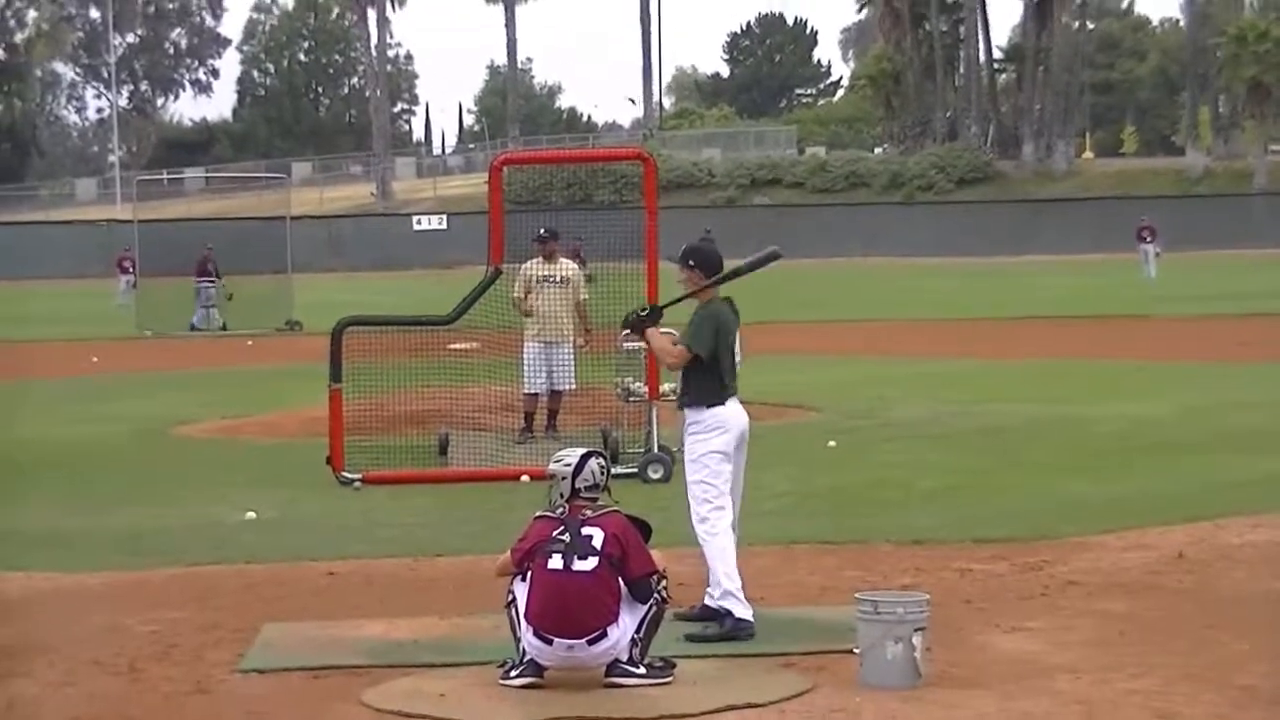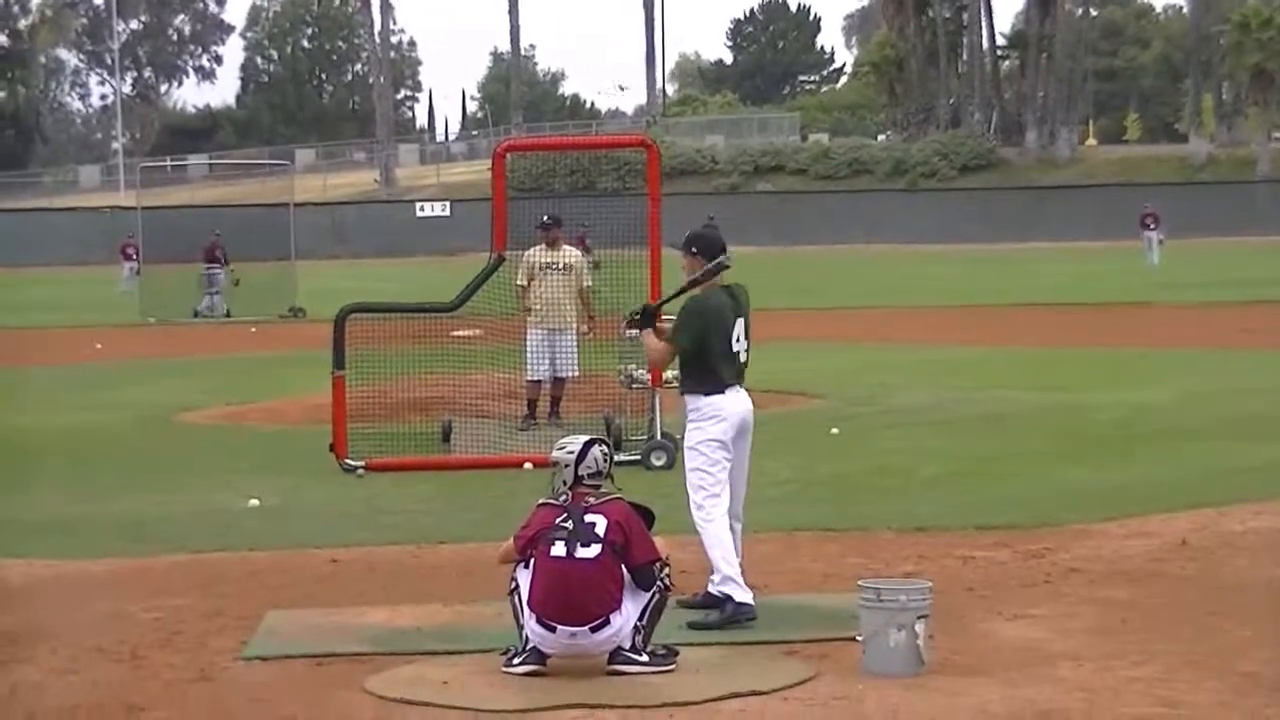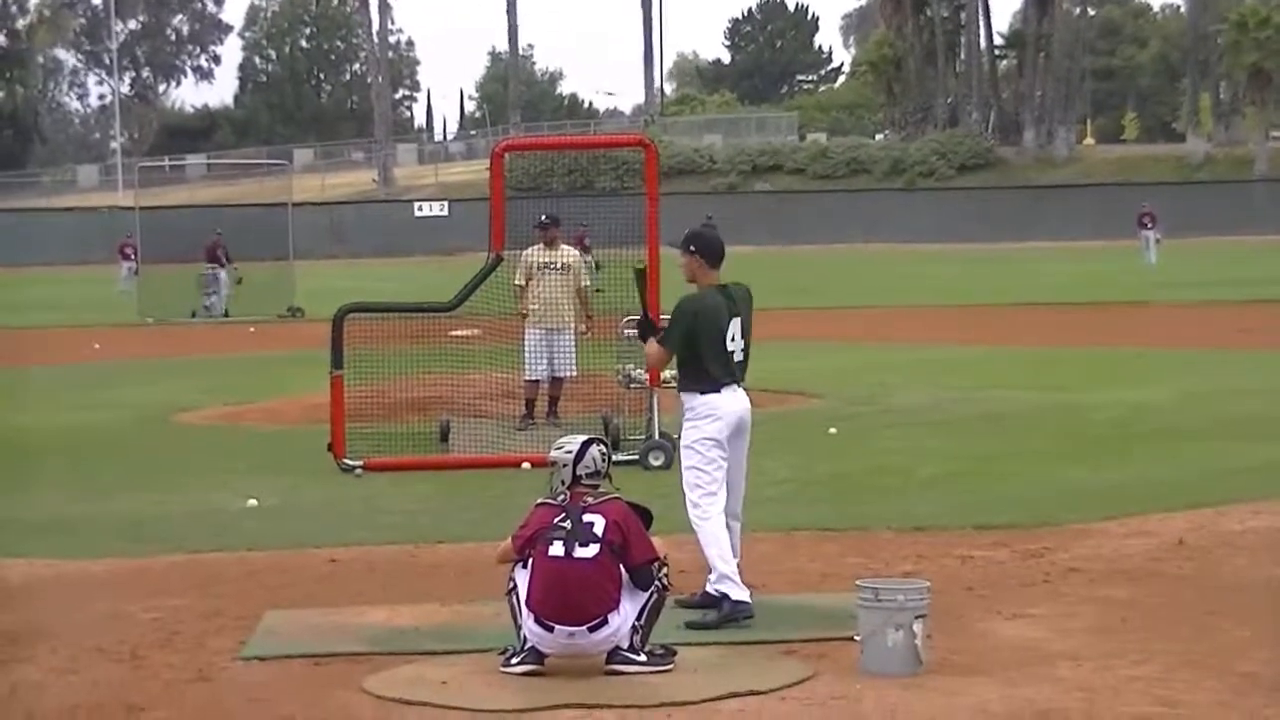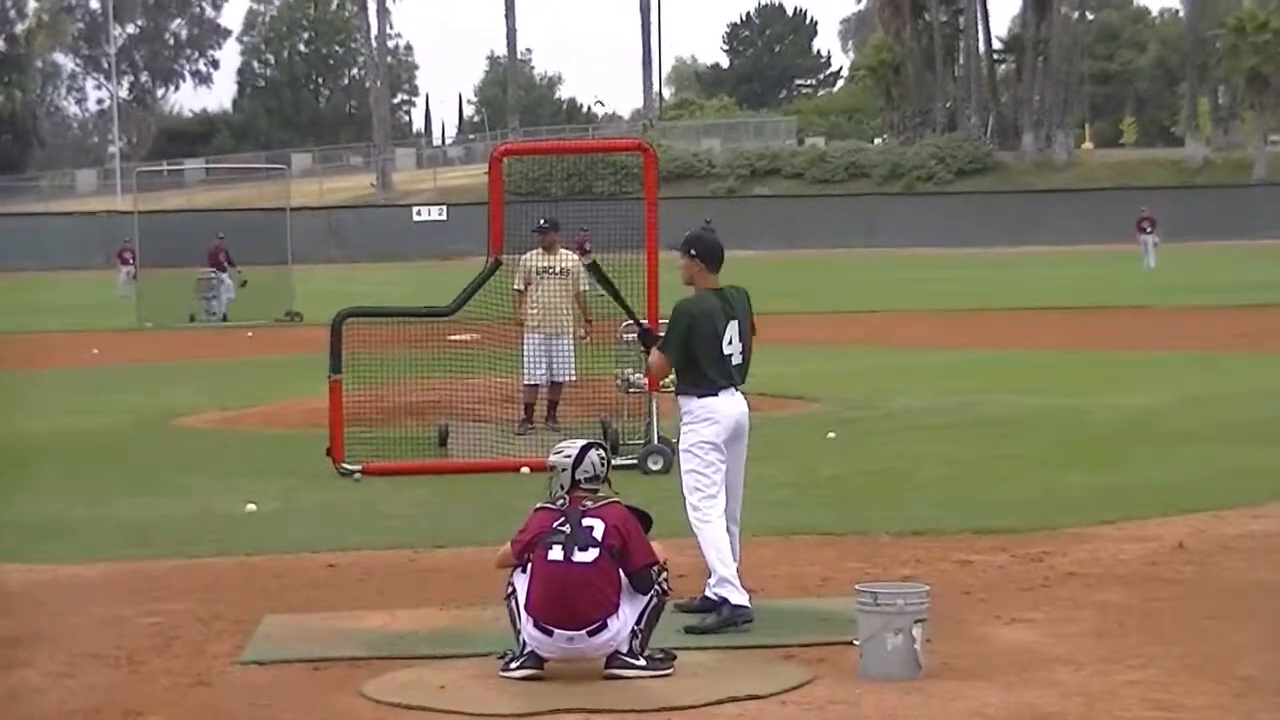
dt=0.1s
person 1, frame 1
left shoulder: (708, 316)
right shoulder: (725, 309)
left elbow: (675, 359)
right elbow: (683, 349)
left wrist: (647, 329)
right wrist: (650, 329)
left hip: (709, 423)
right hip: (730, 415)
left knee: (711, 520)
right knee: (722, 517)
left ankle: (736, 613)
right ankle: (719, 599)
person 1, frame 2
left shoulder: (700, 304)
right shoulder: (736, 295)
left elbow: (660, 357)
left wrist: (646, 329)
right wrist: (658, 325)
left hip: (710, 411)
right hip: (736, 402)
left knee: (708, 507)
right knee: (727, 505)
left ankle: (737, 598)
right ankle: (723, 586)
person 1, frame 3
left shoulder: (691, 305)
right shoulder: (741, 294)
left elbow: (656, 362)
left wrist: (650, 337)
left hip: (707, 408)
right hip: (737, 400)
left knee: (704, 506)
right knee: (728, 505)
left ankle: (733, 595)
right ankle: (721, 585)
person 1, frame 4
left shoulder: (688, 309)
right shoulder: (740, 298)
left elbow: (659, 369)
left wrist: (653, 346)
left hip: (705, 412)
right hip: (735, 404)
left knee: (704, 509)
right knee: (727, 508)
left ankle: (733, 599)
right ankle: (721, 590)
person 2, frame 1
left shoulder: (541, 524)
right shoulder: (617, 523)
left elbow: (501, 568)
right elbow: (644, 591)
right wrist: (646, 561)
left hip: (543, 648)
right hip: (601, 648)
left knee: (520, 579)
right knee: (655, 581)
left ankle: (527, 663)
right ankle: (626, 662)
person 2, frame 2
left shoulder: (544, 512)
right shoulder: (620, 510)
left elbow: (503, 555)
right elbow: (647, 579)
left hip: (546, 636)
right hip: (603, 636)
left knee: (523, 566)
right knee: (658, 568)
left ankle: (530, 651)
right ankle: (629, 649)
person 2, frame 3
left shoulder: (542, 511)
right shoulder: (618, 510)
left elbow: (502, 555)
right elbow: (645, 579)
left hip: (544, 635)
right hip: (602, 635)
left knee: (521, 566)
right knee: (657, 568)
left ankle: (529, 650)
right ankle: (627, 650)
person 2, frame 4
left shoulder: (542, 516)
right shoulder: (617, 514)
left elbow: (501, 560)
right elbow: (644, 583)
left hip: (544, 640)
right hip: (601, 640)
left knee: (519, 571)
right knee: (656, 573)
left ankle: (528, 655)
right ankle: (627, 653)
person 3, frame 1
left shoulder: (572, 269)
right shoulder: (528, 268)
left elbow: (580, 301)
right elbow: (518, 296)
left wrist: (585, 329)
right wrist: (522, 307)
left hip: (563, 335)
right hip: (535, 336)
left knee: (558, 384)
right knee: (532, 384)
left ankle: (551, 424)
right ankle: (527, 427)
person 3, frame 2
left shoulder: (575, 256)
right shoulder: (531, 255)
left elbow: (583, 288)
right elbow: (521, 284)
left wrist: (589, 316)
right wrist: (524, 302)
left hip: (566, 323)
right hip: (538, 323)
left knee: (561, 371)
right knee: (535, 371)
left ankle: (554, 411)
right ankle: (530, 414)
person 3, frame 3
left shoulder: (573, 255)
right shoulder: (529, 254)
left elbow: (581, 288)
right elbow: (521, 284)
left wrist: (587, 315)
right wrist: (521, 304)
left hip: (564, 322)
right hip: (536, 322)
left knee: (560, 370)
right knee: (533, 370)
left ankle: (552, 411)
right ankle: (528, 413)
person 3, frame 4
left shoulder: (572, 260)
right shoulder: (528, 259)
left elbow: (579, 292)
right elbow: (519, 289)
left wrist: (586, 320)
right wrist: (519, 311)
left hip: (563, 327)
right hip: (535, 327)
left knee: (558, 375)
right knee: (532, 375)
left ankle: (551, 415)
right ankle: (527, 418)
